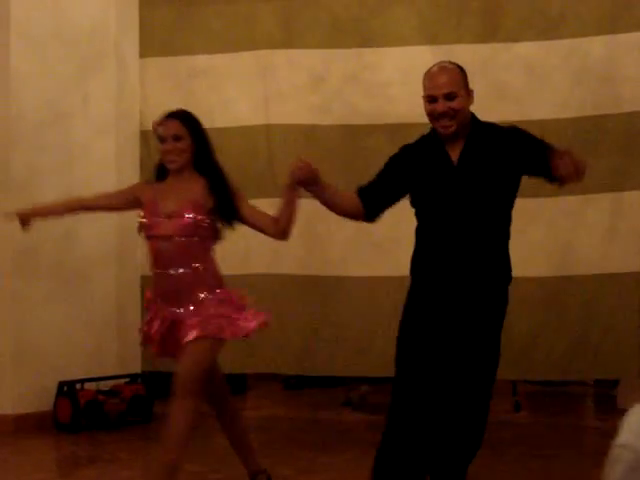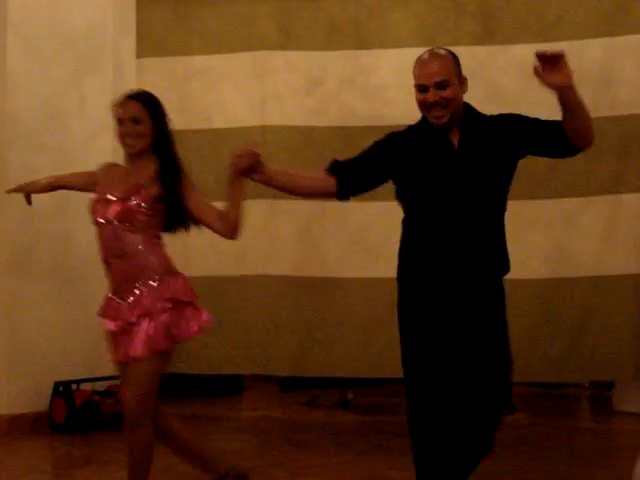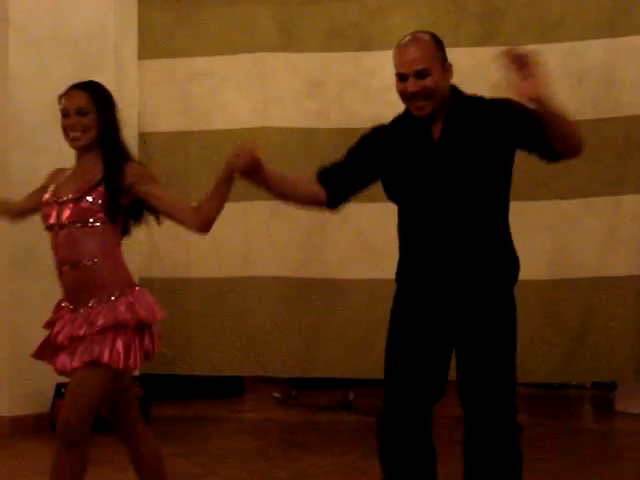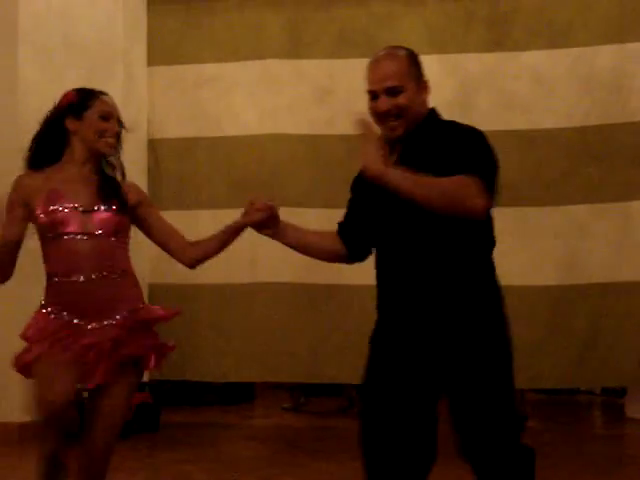
dt=0.2s
person 1, frame 1
left shoulder: (505, 143)
right shoulder: (410, 157)
left elbow: (563, 166)
right elbow: (361, 206)
left wrist: (566, 164)
right wrist: (316, 186)
left hip: (484, 291)
right hip: (429, 289)
left knee: (469, 397)
right knee: (414, 390)
person 1, frame 2
left shoulder: (501, 132)
right shoulder: (398, 147)
left elbow: (579, 140)
right elbow: (334, 182)
left wrist: (565, 91)
right wrist: (265, 174)
left hip: (482, 288)
right hip: (421, 288)
left knee: (488, 397)
right knee: (428, 401)
person 1, frame 3
left shoulder: (495, 119)
right shoulder: (386, 141)
left elbow: (569, 146)
right elbow: (324, 190)
left wrist: (540, 102)
right wrist: (261, 176)
left hip: (487, 292)
right hip: (417, 293)
left knee: (493, 420)
right knee: (402, 416)
person 1, frame 4
left shoulder: (461, 143)
right shoulder: (372, 173)
left elbow: (473, 203)
right elbow: (348, 246)
left wrist: (386, 175)
right wrist: (276, 229)
left hip: (470, 326)
right hip: (398, 330)
person 2, frame 1
left shoulder: (216, 192)
right shoulder: (145, 193)
left elbow: (278, 230)
right elbow: (85, 202)
left wrist: (291, 189)
right wrist: (35, 212)
left hip: (207, 304)
right hip: (169, 310)
left knee: (185, 390)
right knee: (216, 395)
person 2, frame 2
left shoulder: (170, 179)
right shoulder: (109, 174)
left elbow: (228, 228)
right elbow: (61, 180)
left wrist: (235, 177)
right wrist: (28, 186)
left hip: (157, 300)
right hip: (124, 304)
left knee: (136, 407)
right knee: (143, 412)
person 2, frame 3
left shoulder: (126, 172)
right shoulder: (57, 179)
left elbow: (198, 221)
left wrist: (227, 175)
left hip: (112, 311)
right hip: (77, 315)
left knee: (71, 425)
right knee: (127, 424)
person 2, frame 4
left shoulder: (125, 192)
left elbow: (189, 255)
left wrist: (242, 223)
left hip: (125, 326)
right hip: (63, 325)
right knee: (55, 403)
right ankle: (54, 448)
